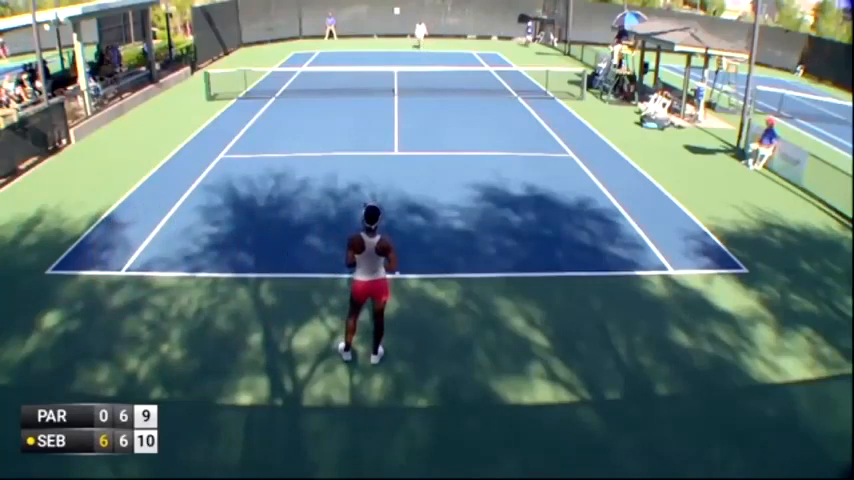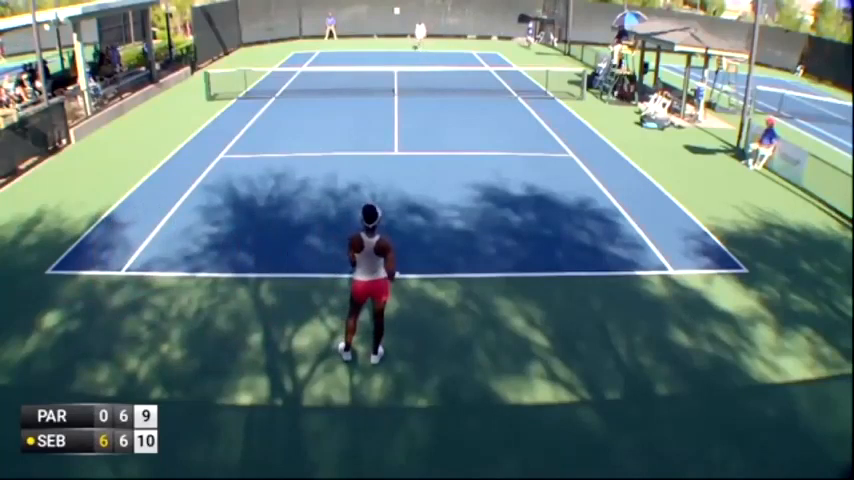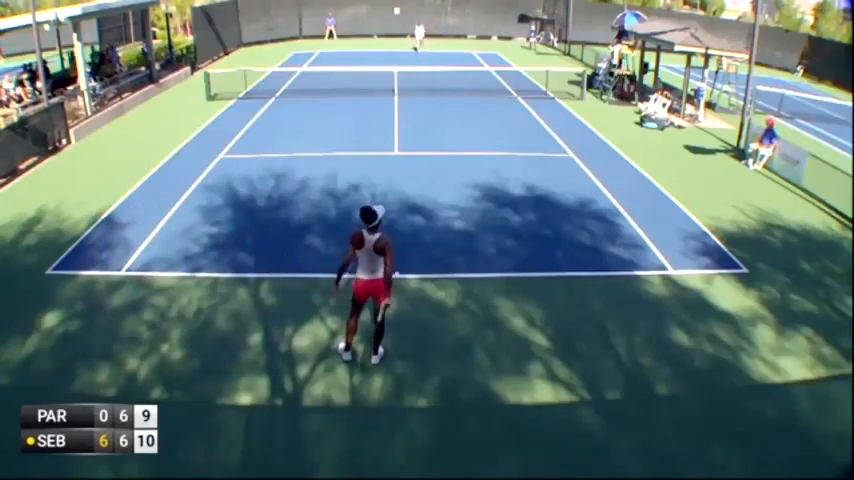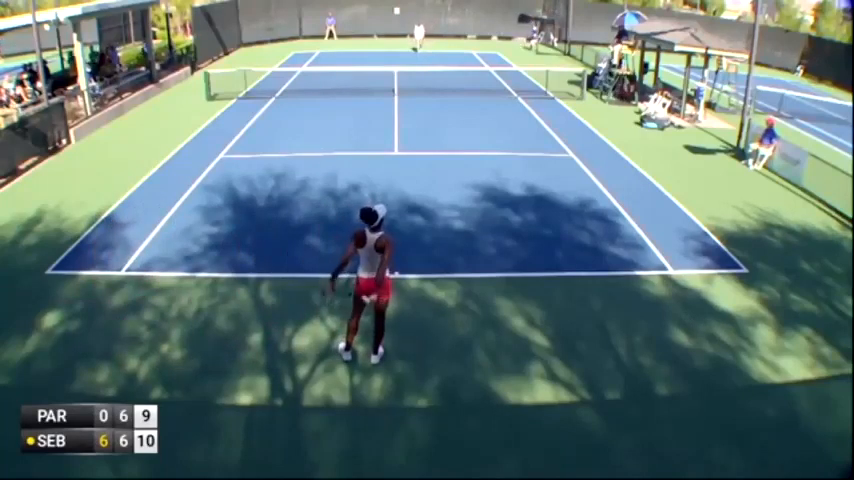
dt=0.2s
person 1, frame 1
left shoulder: (354, 240)
right shoulder: (385, 243)
left elbow: (349, 263)
right elbow: (393, 267)
right wrist: (380, 265)
left hip: (360, 283)
right hip: (379, 283)
left knee: (352, 316)
right knee: (378, 319)
left ankle: (346, 350)
right ankle: (375, 353)
person 1, frame 2
left shoulder: (354, 240)
right shoulder: (384, 243)
left elbow: (352, 263)
right elbow: (391, 270)
right wrist: (390, 279)
left hip: (360, 283)
right hip: (379, 284)
left knee: (352, 315)
right knee: (378, 319)
left ankle: (347, 349)
right ankle: (375, 353)
person 1, frame 3
left shoulder: (356, 237)
right shoulder: (384, 242)
left elbow: (347, 261)
right elbow: (388, 270)
left wrist: (337, 281)
right wrist: (388, 294)
left hip: (361, 282)
right hip: (379, 283)
left knee: (354, 315)
right knee: (379, 318)
left ankle: (347, 350)
right ankle: (375, 353)
person 1, frame 4
left shoulder: (358, 236)
right shoulder: (385, 240)
left elbow: (346, 259)
right elbow: (383, 267)
left wrist: (333, 278)
right wrist: (377, 291)
left hip: (362, 281)
right hip: (380, 282)
left knee: (355, 315)
right knee: (379, 318)
left ankle: (347, 349)
right ankle: (375, 353)
